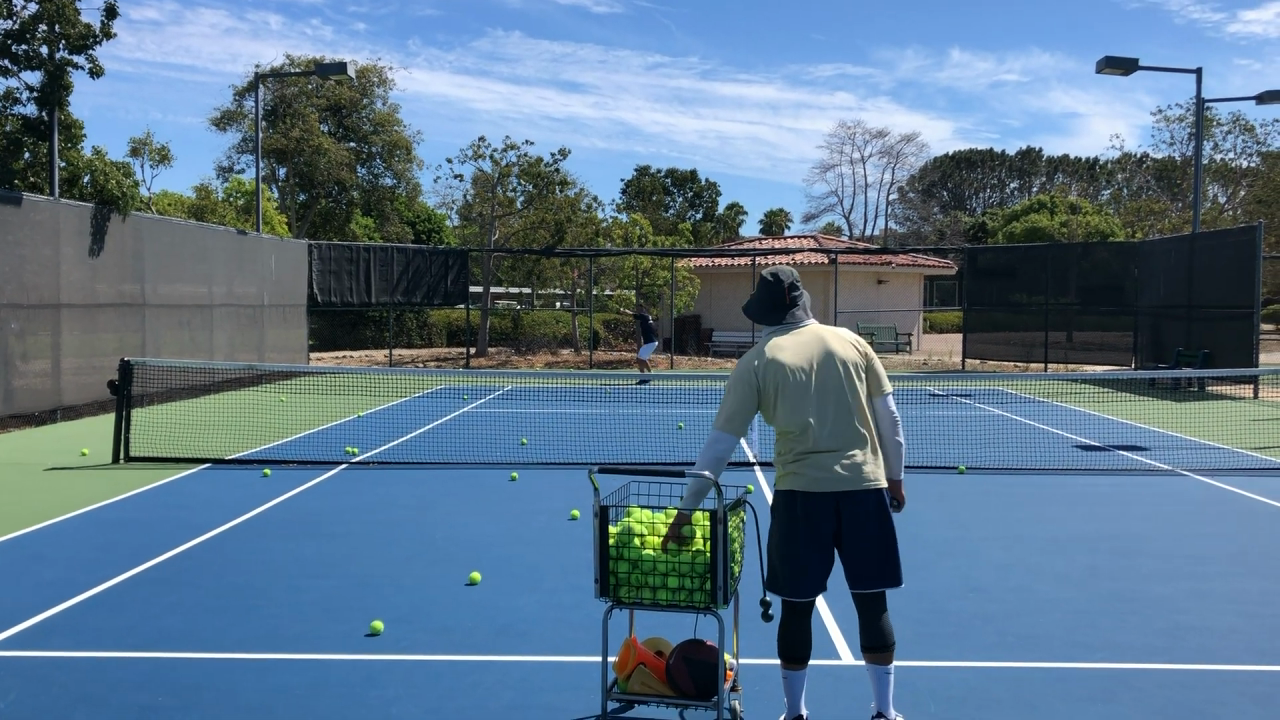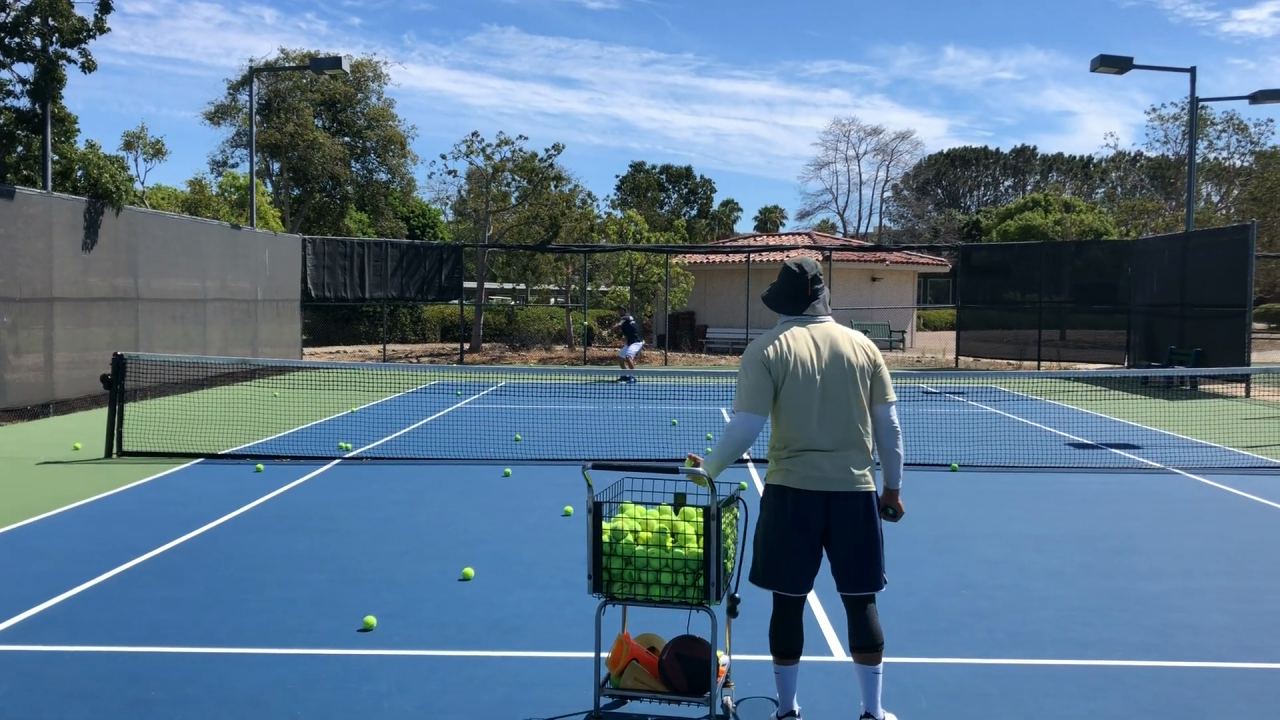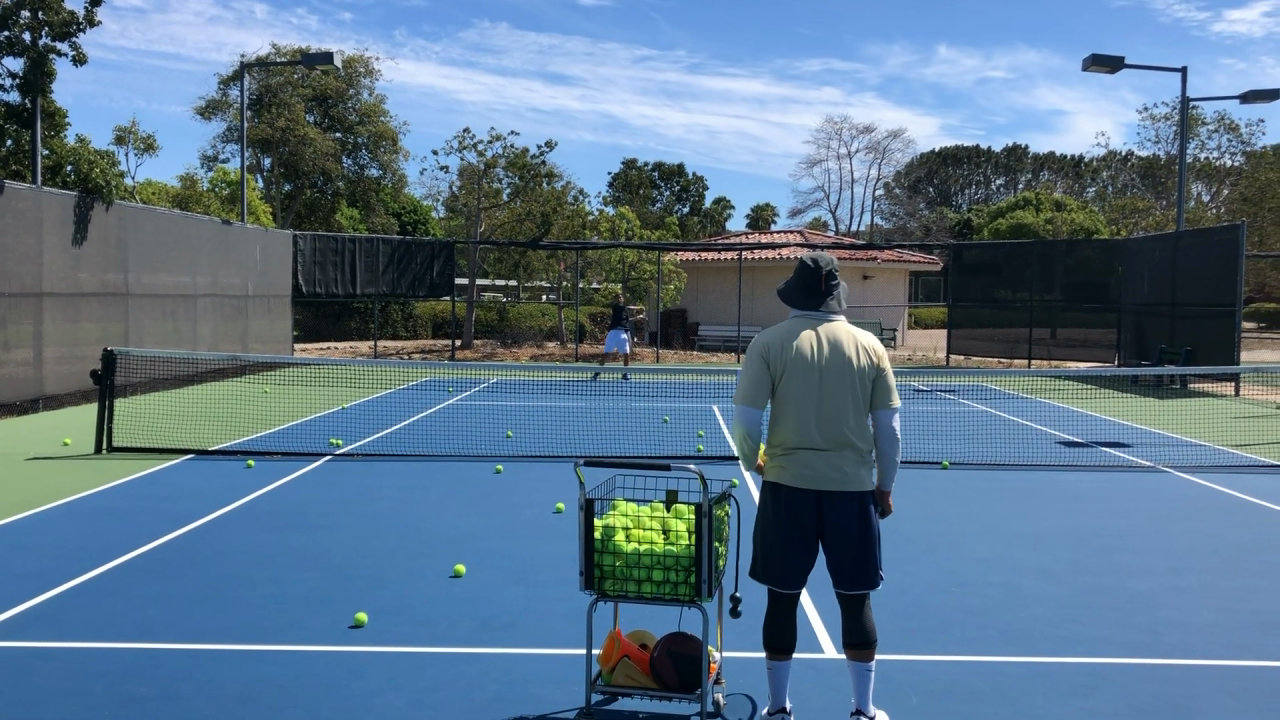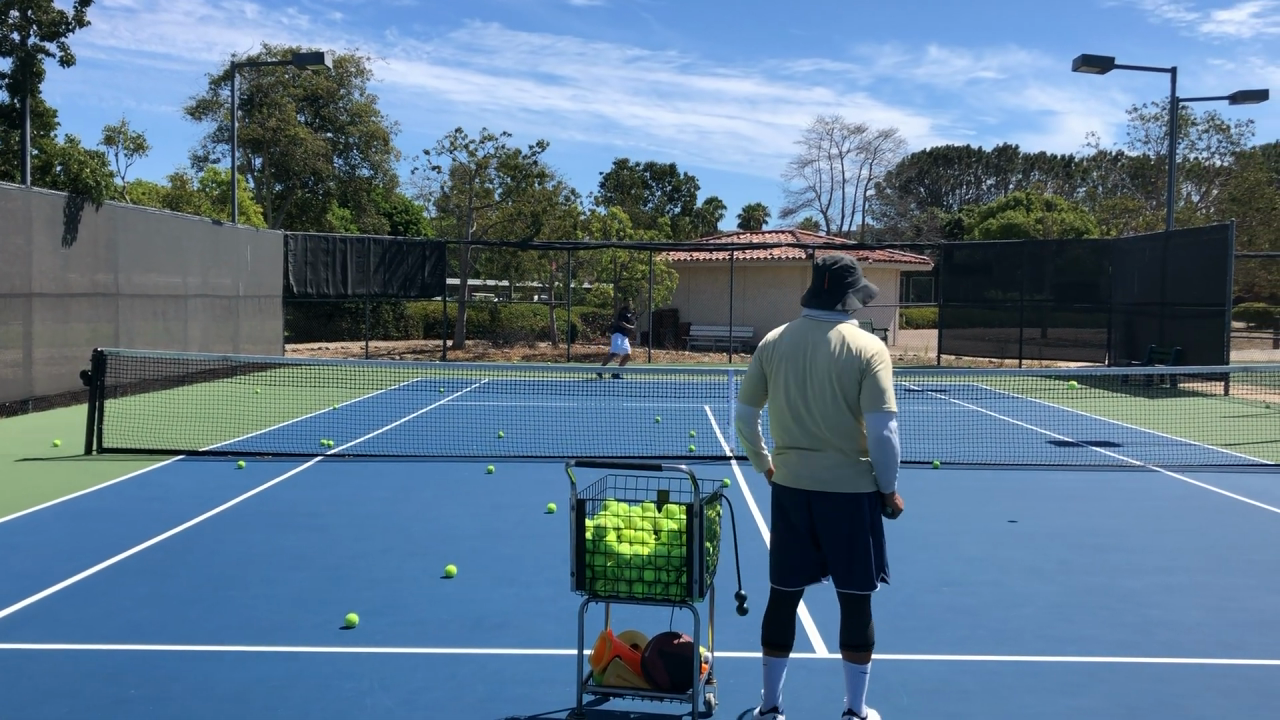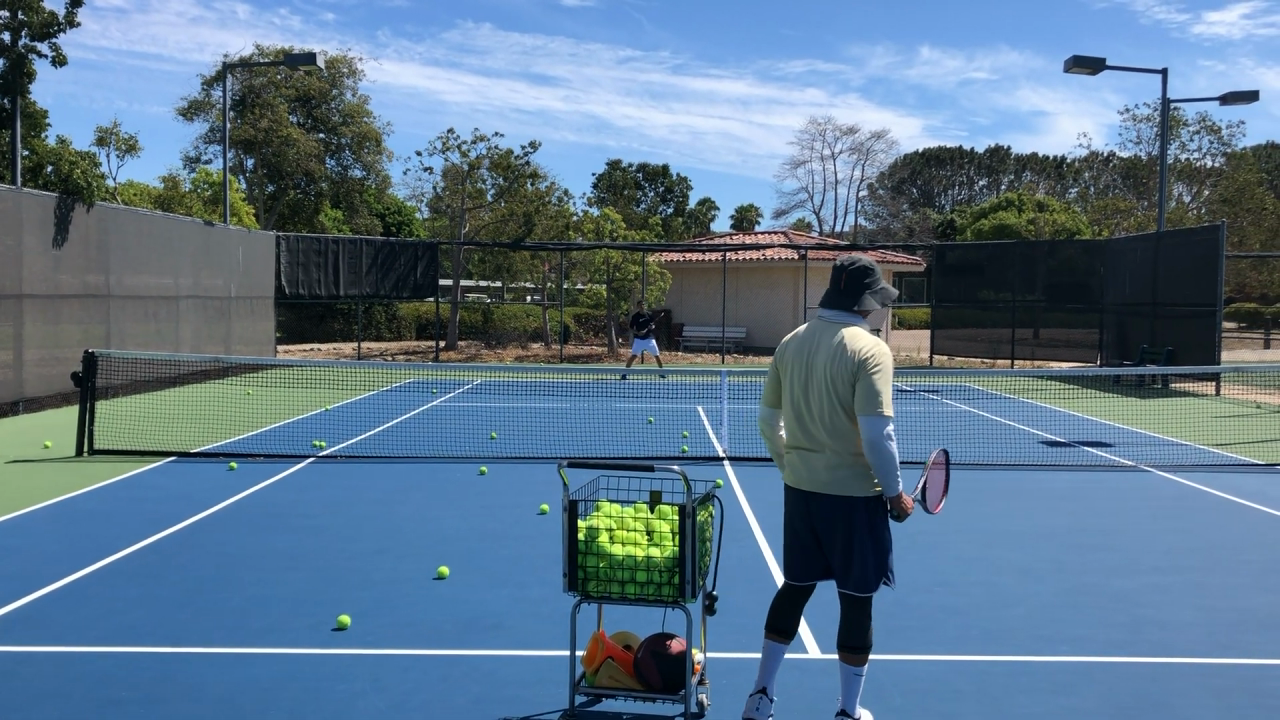
dt=0.4s
person 1, frame 1
left shoulder: (756, 362)
right shoulder: (851, 341)
left elbow: (720, 445)
right elbow: (889, 417)
left wrist: (686, 510)
right wrist: (894, 477)
left hip: (801, 494)
right hip: (865, 488)
left knee: (797, 607)
right knee: (872, 603)
person 1, frame 2
left shoulder: (766, 349)
right shoulder: (861, 344)
left elbow: (745, 427)
right elbow: (889, 425)
left wrist: (707, 467)
right wrist: (892, 486)
left hip: (791, 491)
right hip: (854, 491)
left knee: (788, 603)
right knee: (861, 603)
person 1, frame 3
left shoulder: (769, 342)
right shoulder: (868, 344)
left elbow: (746, 421)
right elbow: (889, 428)
left wrist: (752, 460)
right wrist: (884, 485)
left hip: (788, 487)
right hip: (852, 489)
left knee: (782, 599)
right knee: (855, 601)
person 1, frame 4
left shoulder: (774, 341)
right shoulder: (868, 347)
left elbow: (743, 415)
right elbow: (882, 431)
left wrist: (763, 463)
right wrist: (888, 489)
left hip: (791, 487)
right hip: (851, 491)
left knee: (783, 595)
right knee: (855, 601)
person 1, frame 5
left shoulder: (790, 342)
right shoulder: (870, 349)
left elbow: (768, 419)
right elbow: (876, 434)
right wrist: (895, 492)
left hip: (800, 488)
right hip: (853, 494)
left knee: (795, 586)
right knee: (856, 601)
